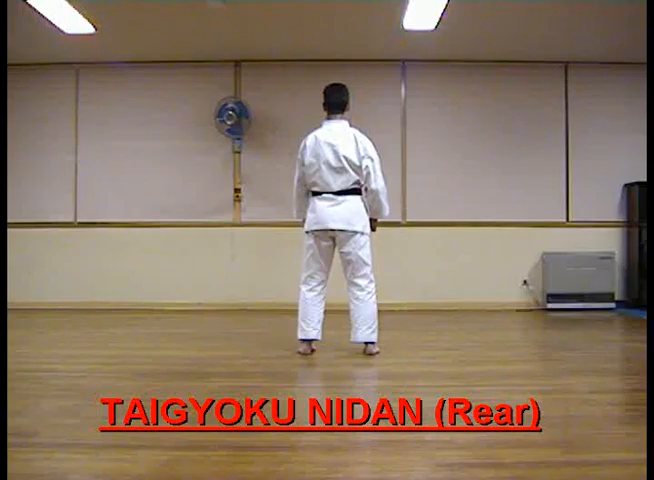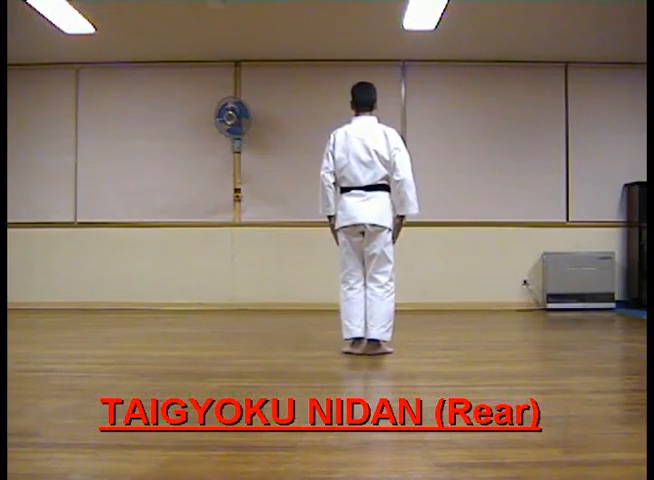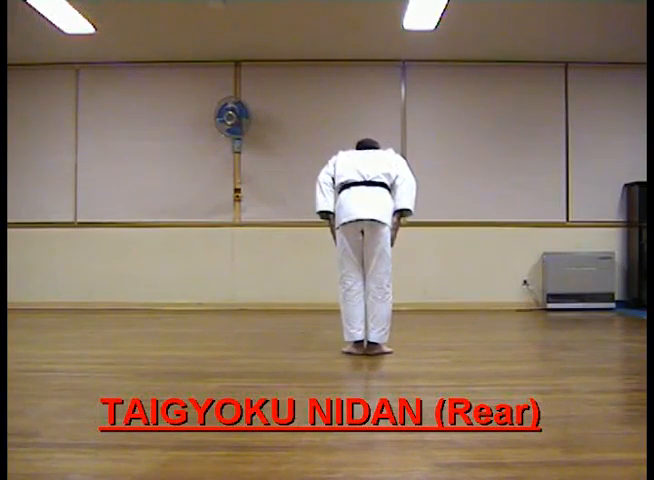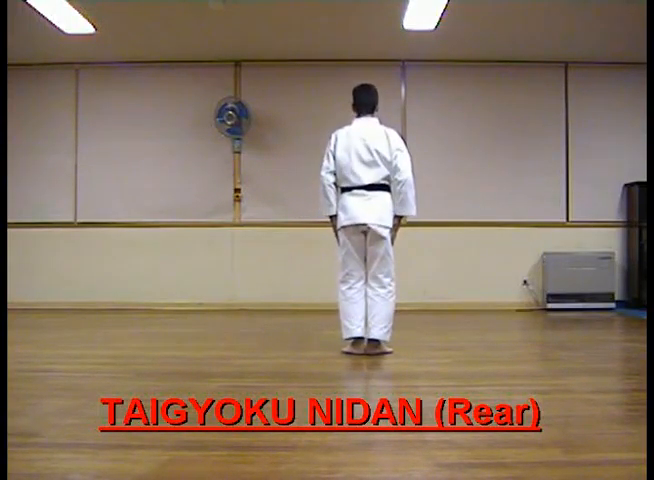
dt=1s
person 1, frame 1
left shoulder: (310, 141)
right shoulder: (359, 140)
left elbow: (300, 184)
right elbow: (374, 183)
left wrist: (303, 215)
right wrist: (375, 214)
left hip: (319, 213)
right hip: (351, 213)
left knee: (313, 280)
right knee: (361, 280)
left ankle: (307, 341)
right ankle: (368, 341)
person 1, frame 2
left shoulder: (337, 136)
right shoulder: (389, 135)
left elbow: (327, 178)
right elbow: (402, 178)
left wrist: (331, 215)
right wrist: (400, 215)
left hip: (348, 209)
right hip: (379, 208)
left knee: (351, 278)
right knee: (380, 278)
left ankle: (355, 339)
right ankle: (376, 340)
person 1, frame 3
left shoulder: (342, 157)
right shoulder: (390, 156)
left elbow: (324, 180)
right elbow: (406, 181)
left wrist: (329, 217)
right wrist: (398, 215)
left hip: (347, 206)
right hip: (379, 204)
left knee: (350, 279)
right knee: (379, 280)
left ankle: (356, 341)
right ankle: (375, 341)
person 1, frame 4
left shoulder: (339, 137)
right shoulder: (390, 136)
left elbow: (327, 177)
right elbow: (403, 178)
left wrist: (332, 215)
right wrist: (399, 215)
left hip: (349, 209)
right hip: (380, 209)
left knee: (351, 278)
right knee: (381, 279)
left ankle: (355, 340)
right ankle: (376, 340)
